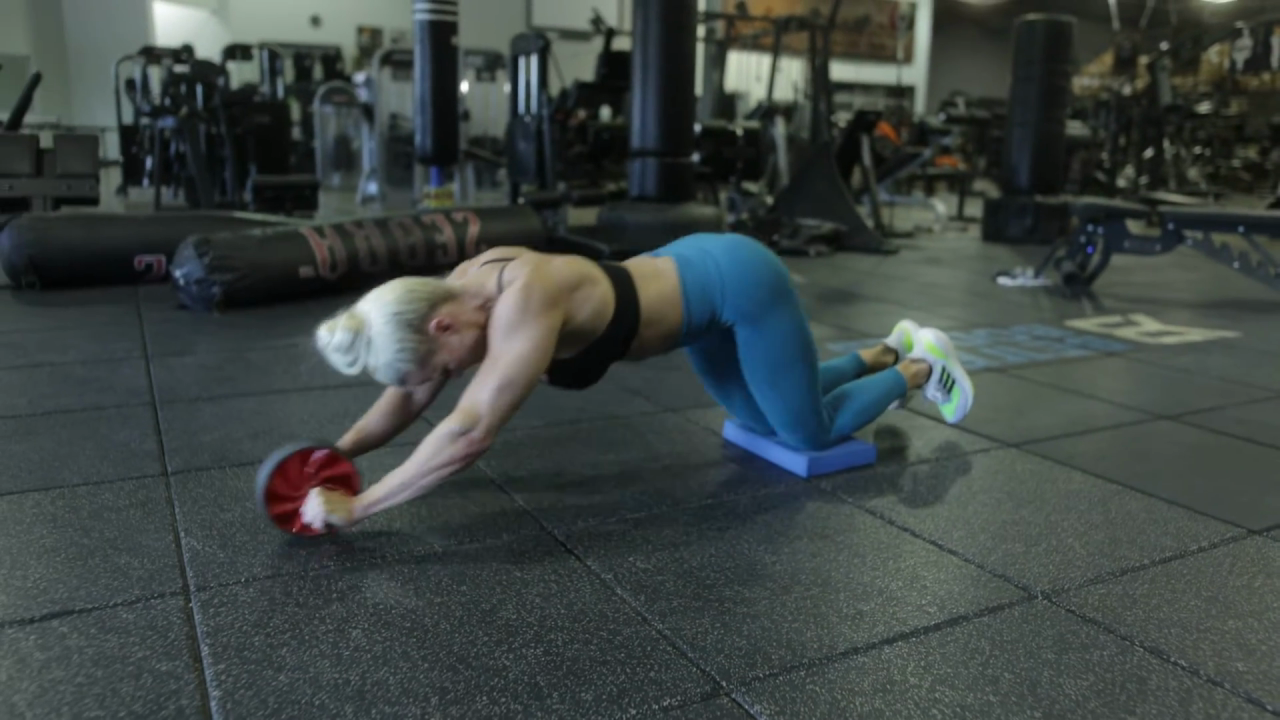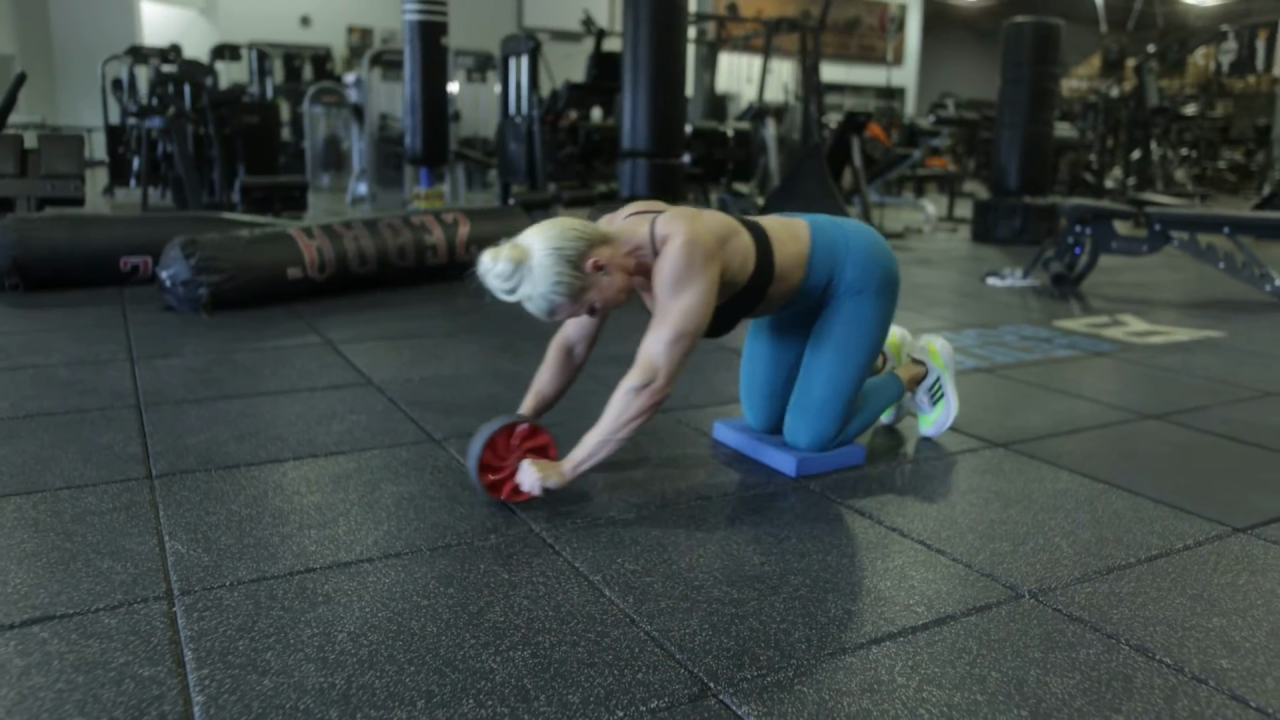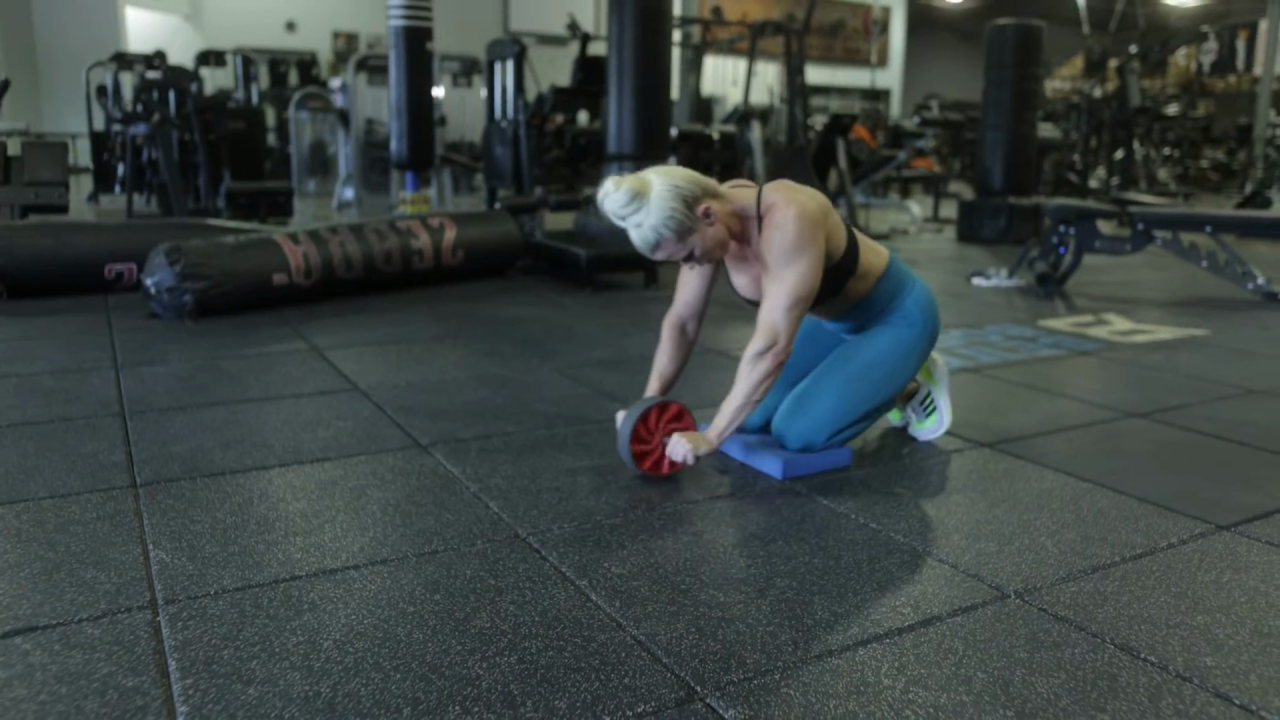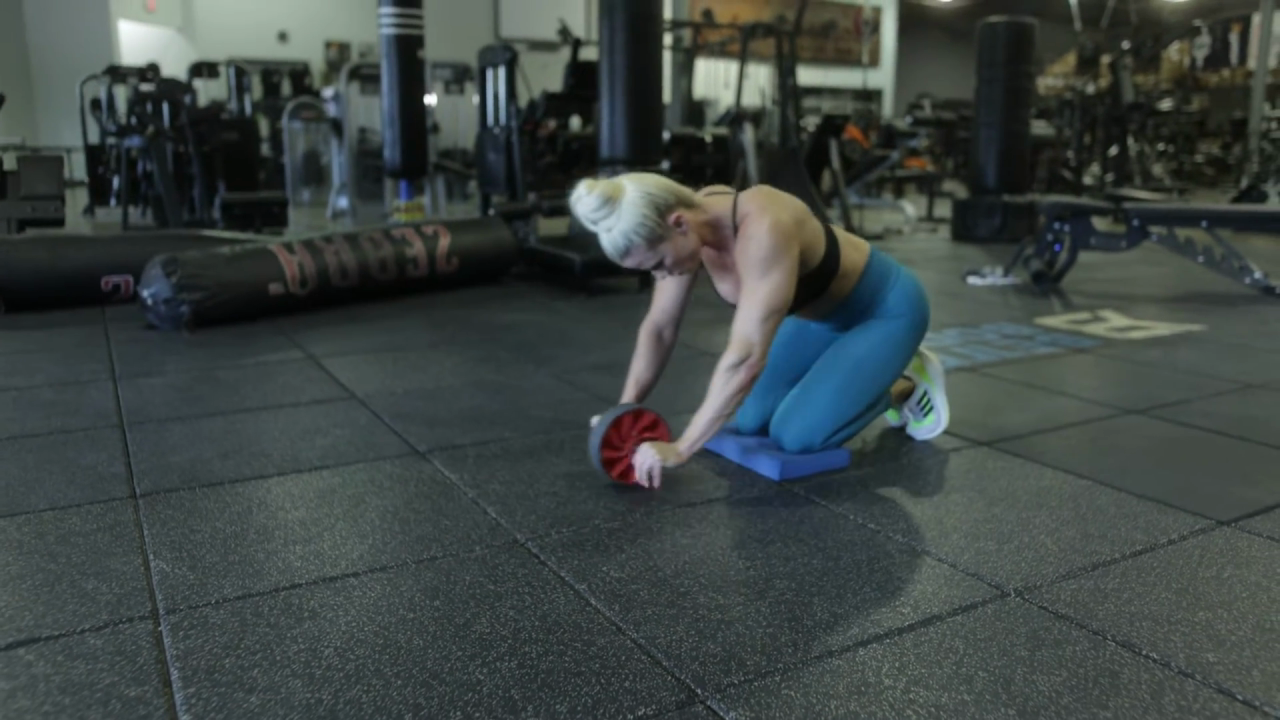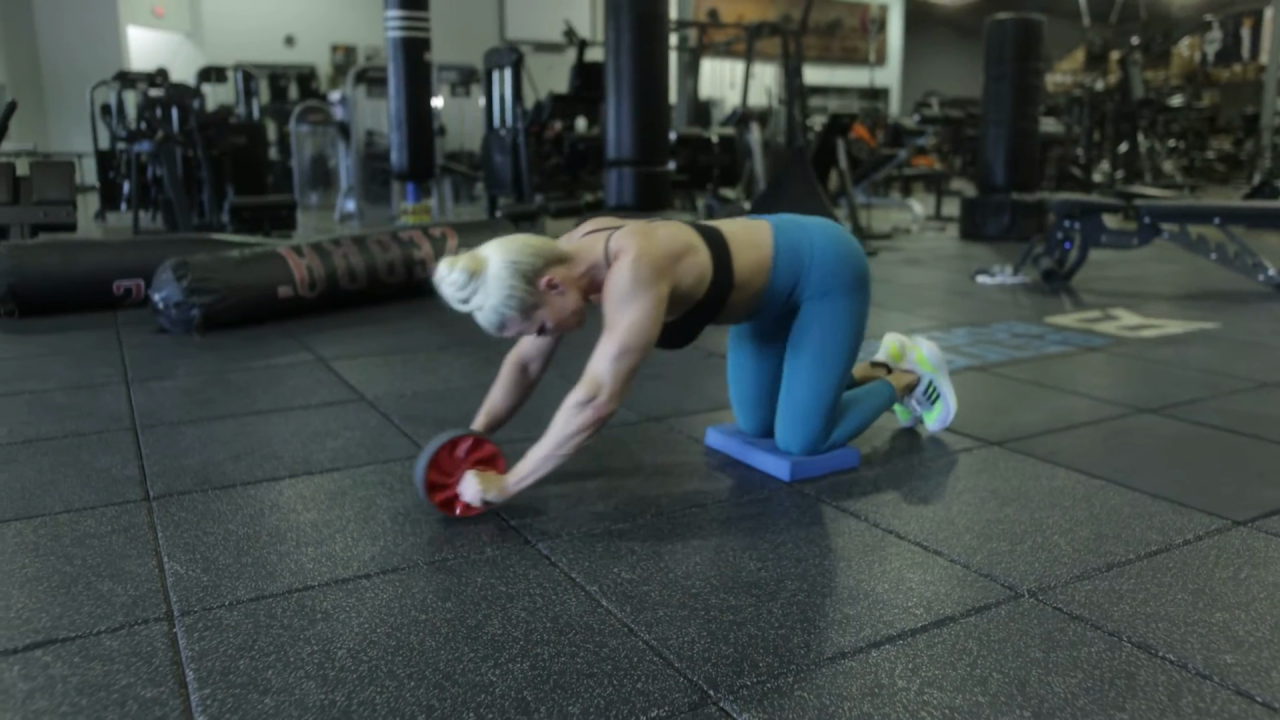
dt=0.5s
person 1, frame 1
left shoulder: (523, 300)
right shoulder: (461, 289)
left elbow: (468, 435)
right elbow: (409, 394)
left wrist: (355, 508)
right wrist: (339, 452)
left hip: (743, 285)
right hip: (700, 281)
left knee: (807, 435)
right knee: (764, 421)
left ankle: (920, 368)
right ankle: (885, 352)
person 1, frame 2
left shoulder: (682, 253)
right shoulder: (605, 240)
left elbow: (649, 385)
right elbow: (570, 346)
left wrist: (564, 469)
right wrist: (521, 421)
left hip: (853, 270)
right hip: (798, 270)
left knee: (811, 435)
right knee: (764, 422)
left ankle: (914, 371)
right ankle: (881, 358)
person 1, frame 3
left shoulder: (789, 219)
right shoulder: (711, 214)
left elbow: (772, 346)
right elbow: (681, 320)
left wrist: (711, 437)
left hip: (897, 318)
left knee: (796, 434)
right knee: (750, 418)
left ankle: (908, 387)
right ankle: (879, 383)
person 1, frame 4
left shoulder: (764, 229)
right shoulder: (689, 221)
left elbow: (746, 357)
right elbow: (659, 328)
left wrist: (681, 448)
left hip: (887, 311)
left knee: (794, 438)
right knee: (745, 421)
left ankle: (903, 387)
right ankle: (871, 377)
person 1, frame 5
left shoulder: (634, 270)
right shoulder: (569, 257)
left elbow: (596, 402)
right elbow: (524, 363)
left wrist: (506, 483)
right wrist: (473, 438)
left hip: (823, 269)
right hip: (769, 273)
left knee: (803, 439)
right knee: (758, 426)
left ankle: (907, 377)
right ankle: (880, 365)
